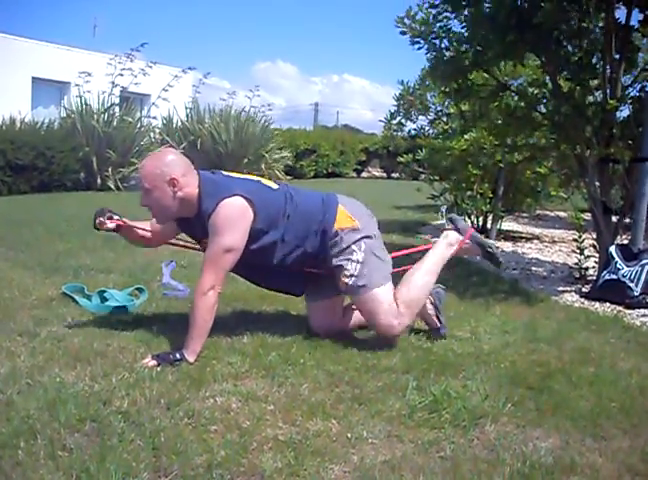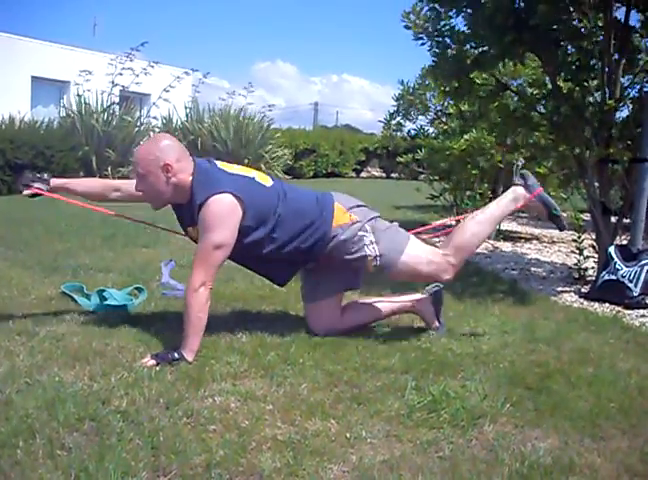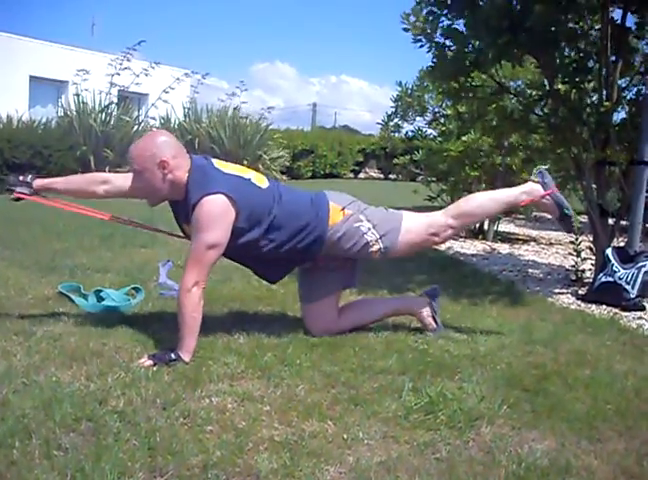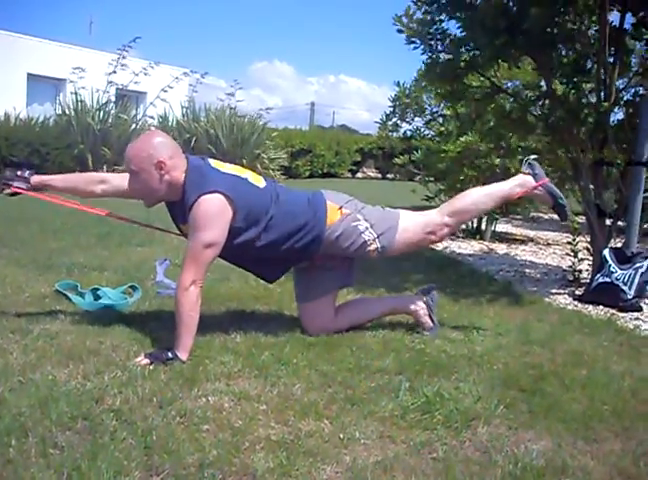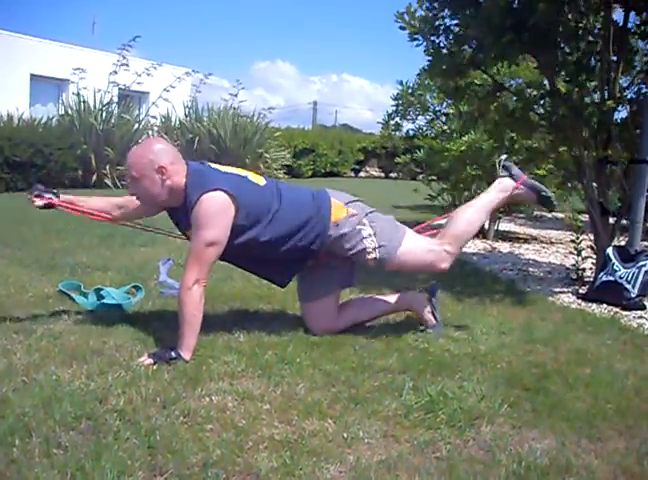
dt=0.2s
person 1, frame 1
left shoulder: (227, 208)
right shoulder: (188, 200)
left elbow: (209, 288)
right elbow: (153, 235)
left wrist: (188, 353)
right wrist: (120, 225)
left hip: (344, 225)
right hip: (325, 238)
left knee: (391, 325)
right knee: (324, 324)
left ankle: (452, 240)
right ankle: (422, 303)
person 1, frame 2
left shoulder: (217, 202)
right shoulder: (181, 180)
left elbow: (200, 285)
right elbow: (113, 189)
left wrist: (186, 352)
right wrist: (53, 183)
left hip: (341, 225)
right hip: (324, 237)
left knee: (441, 265)
right knee: (323, 324)
left ankle: (520, 193)
right ankle: (418, 303)
person 1, frame 3
left shoulder: (211, 203)
right shoulder: (181, 174)
left elbow: (193, 284)
right elbow: (103, 183)
left wrist: (183, 352)
left hip: (337, 224)
right hip: (320, 237)
left knee: (441, 225)
right knee: (321, 325)
left ankle: (535, 190)
right ankle: (417, 305)
person 1, frame 4
left shoulder: (208, 201)
right shoulder: (174, 177)
left elbow: (190, 284)
right elbow: (99, 184)
left wrist: (179, 352)
left hip: (334, 224)
right hip: (317, 239)
left knee: (437, 223)
right knee: (319, 324)
left ankle: (526, 182)
right ankle: (414, 303)
person 1, frame 5
left shoulder: (211, 201)
right shoulder: (166, 189)
left elbow: (193, 282)
right elbow: (119, 208)
left wrist: (183, 351)
right wrist: (61, 199)
left hip: (338, 220)
right hip: (317, 238)
left knee: (440, 253)
right knee: (321, 322)
left ankle: (506, 184)
right ankle: (412, 300)
